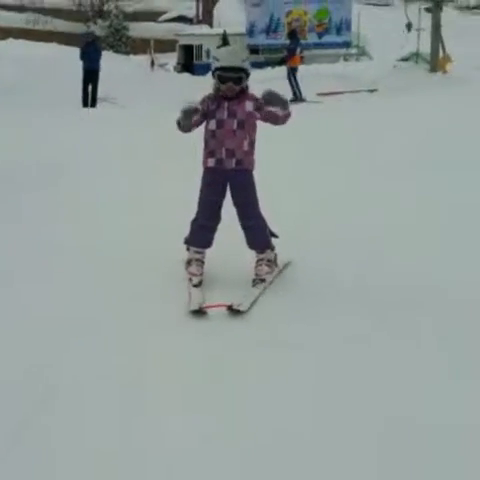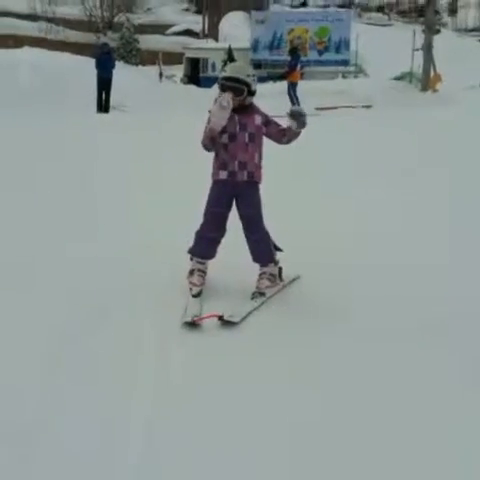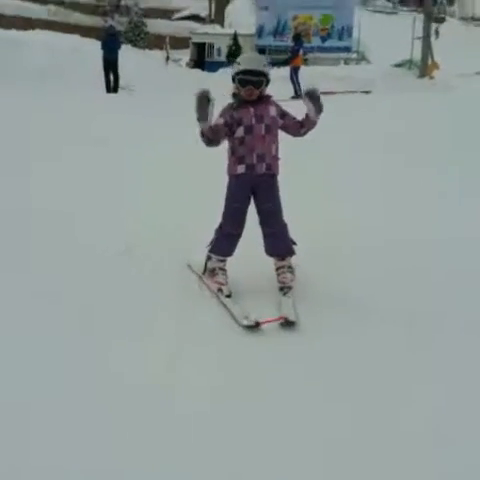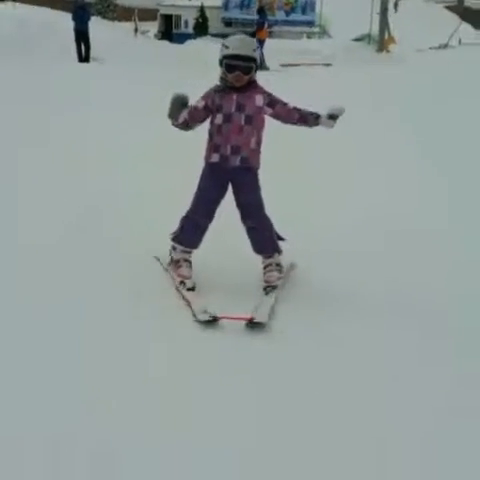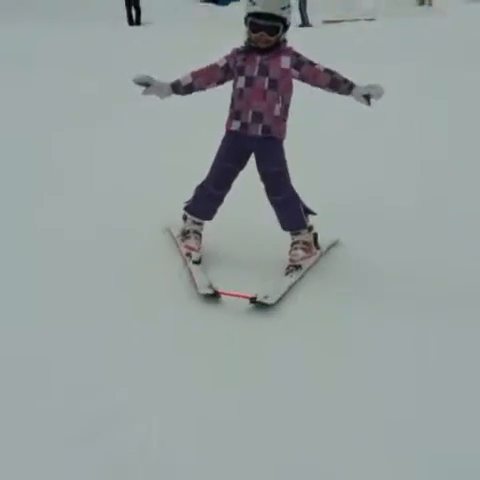
dt=0.7s
person 1, frame 1
left shoulder: (252, 102)
right shoulder: (209, 102)
left elbow: (280, 118)
right elbow: (187, 126)
left wrist: (281, 107)
right wrist: (185, 117)
left hip: (242, 168)
right hip: (213, 167)
left knee: (250, 213)
right knee: (207, 213)
left ankle: (265, 255)
right ankle: (195, 254)
person 1, frame 2
left shoulder: (258, 117)
right shoulder: (217, 115)
left elbow: (282, 136)
right elbow: (207, 145)
left wrist: (296, 127)
right wrist: (216, 123)
left hip: (249, 181)
right hip: (222, 179)
left knee: (254, 226)
right knee: (212, 225)
left ankle: (269, 268)
right ankle: (198, 266)
person 1, frame 3
left shoulder: (272, 108)
right shoulder: (231, 111)
left elbow: (298, 129)
right elbow: (212, 139)
left wrist: (313, 114)
right wrist: (204, 120)
left hip: (267, 175)
right hip: (239, 175)
left knee: (273, 221)
right knee: (232, 222)
left ankle: (284, 263)
right ankle: (215, 264)
person 1, frame 4
left shoulder: (261, 96)
right shoulder: (215, 95)
left elbow: (290, 113)
right elbow: (191, 119)
left wrist: (322, 119)
right wrist: (178, 114)
left hip: (247, 166)
right hip: (216, 164)
left knee: (254, 215)
right knee: (200, 211)
left ankle: (272, 260)
right ankle: (180, 255)
person 1, frame 5
left shoulder: (289, 58)
right shoulder: (238, 56)
left elbow: (320, 74)
right elbow: (208, 75)
left wrist: (354, 90)
right wrist: (169, 87)
left hip: (270, 135)
right hip: (237, 132)
left knee: (279, 187)
right knee: (216, 181)
left ankle: (303, 236)
right ankle: (192, 226)
